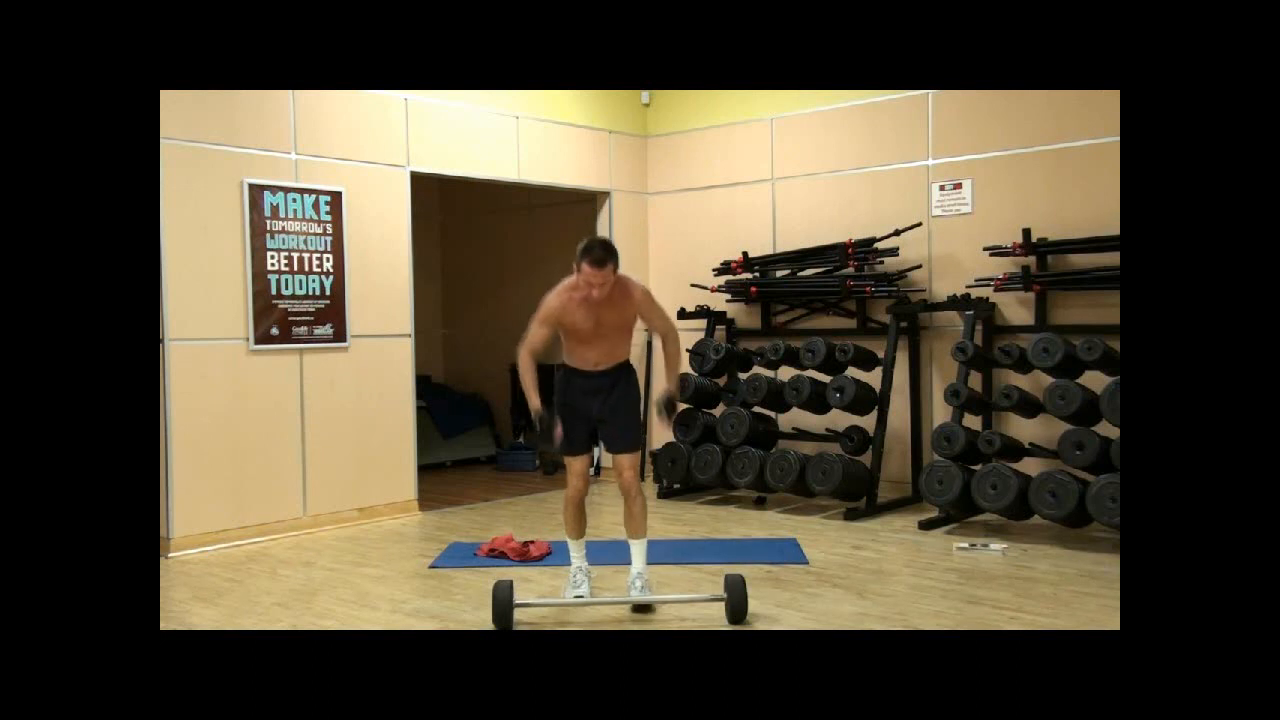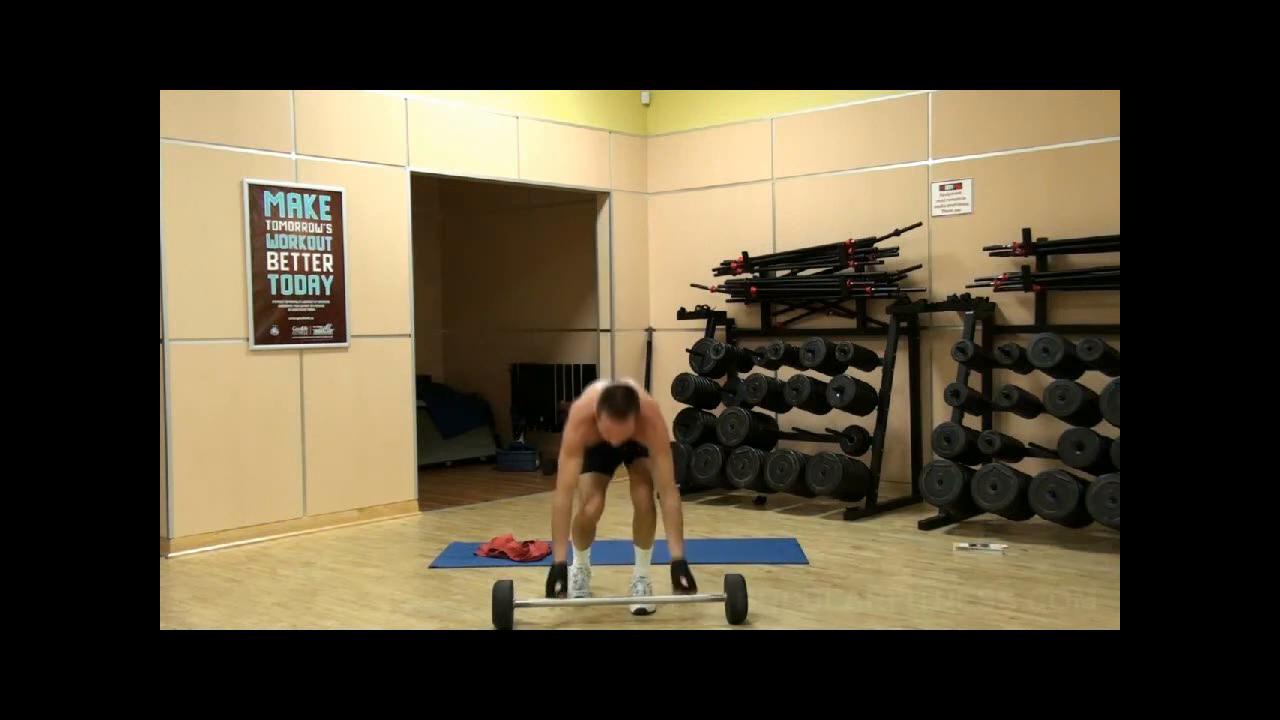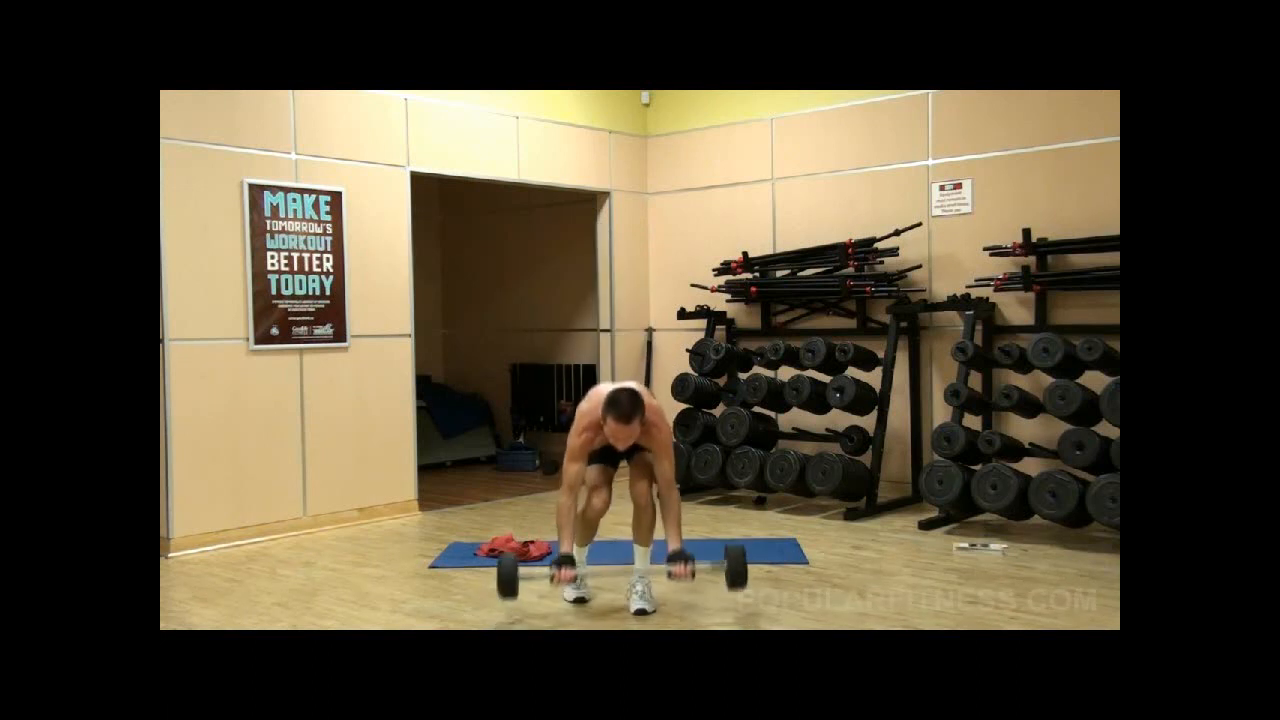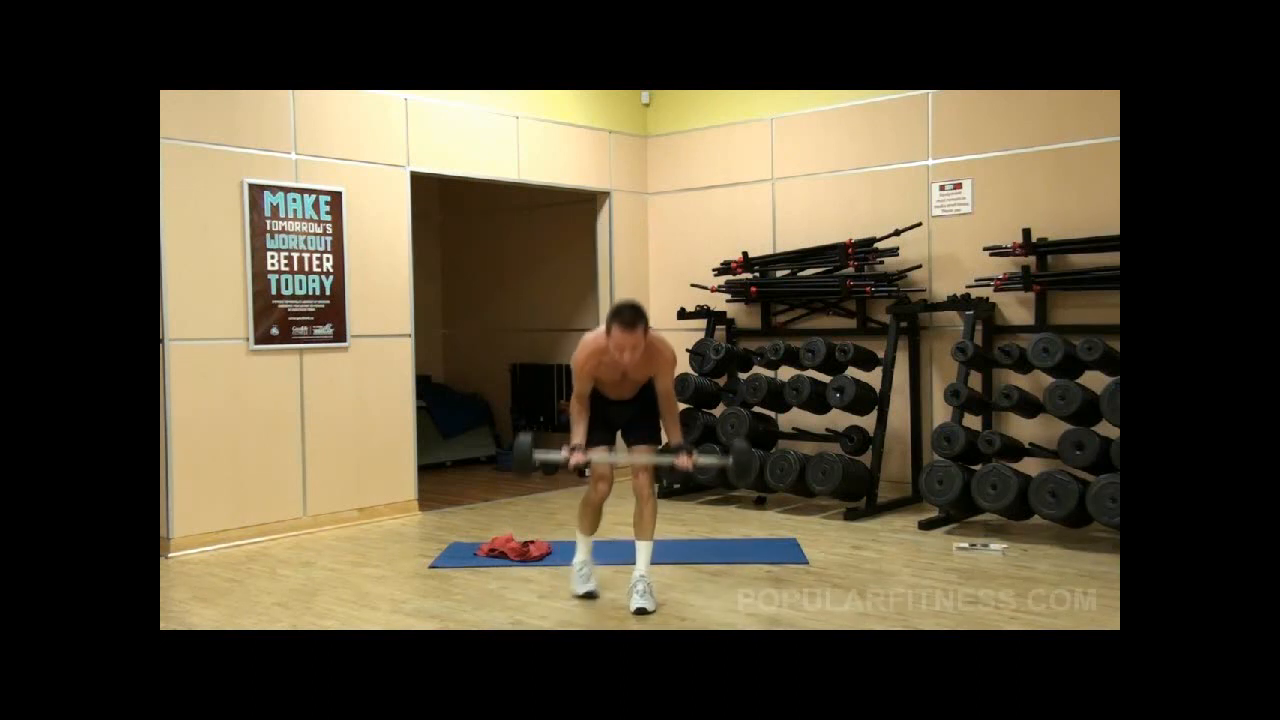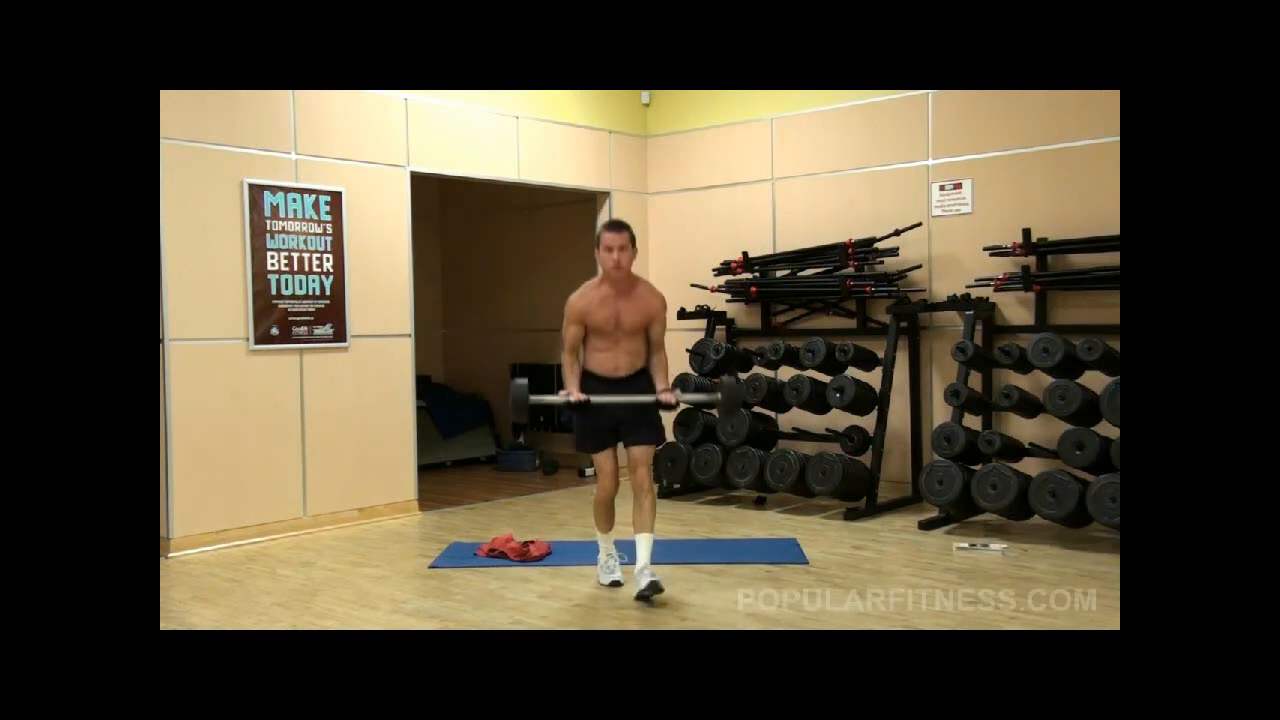
dt=0.4s
person 1, frame 1
left shoulder: (634, 293)
right shoulder: (559, 299)
left elbow: (669, 335)
right elbow: (526, 351)
left wrist: (671, 390)
right wrist: (536, 409)
left hip: (619, 384)
right hip: (575, 386)
left knee: (630, 480)
right knee: (577, 486)
left ankle: (639, 572)
right ankle: (578, 569)
person 1, frame 2
left shoulder: (652, 422)
right shoulder: (580, 421)
left elbow: (667, 490)
right elbow: (564, 493)
left wrist: (678, 559)
right wrist: (559, 561)
left hip: (639, 442)
right hip: (594, 445)
left knee: (644, 498)
right knee: (590, 506)
left ankle: (641, 578)
right ankle: (579, 568)
person 1, frame 3
left shoulder: (657, 426)
right shoulder: (584, 426)
left elbow: (667, 487)
right elbow: (568, 492)
left wrist: (676, 549)
right wrist: (565, 554)
left hip: (642, 441)
right hip: (598, 441)
left knee: (643, 493)
right knee: (598, 500)
left ankle: (640, 577)
right ankle: (576, 567)
person 1, frame 4
left shoulder: (663, 352)
right shoulder: (588, 351)
left elbow: (667, 399)
right elbow: (579, 399)
left wrist: (677, 444)
right wrist: (577, 444)
left hip: (641, 400)
right hip: (599, 403)
left knee: (644, 481)
right knee: (600, 483)
left ankle: (641, 577)
right ankle: (582, 557)
person 1, frame 5
left shoulder: (652, 299)
right shoulder: (580, 301)
left elbow: (657, 349)
right elbow: (570, 352)
left wrist: (663, 386)
right wrist: (572, 387)
left hip: (638, 388)
right hip: (596, 390)
left knee: (642, 479)
right knee: (607, 483)
left ankle: (644, 566)
right ankle: (607, 554)
